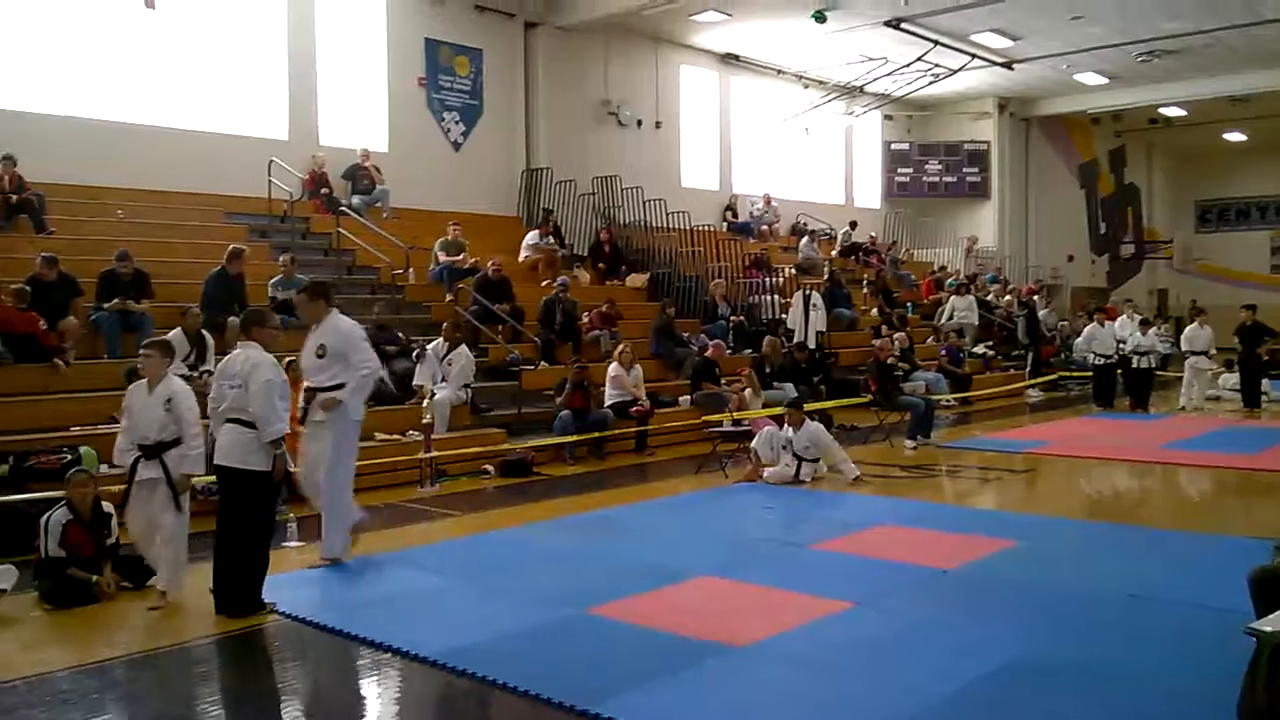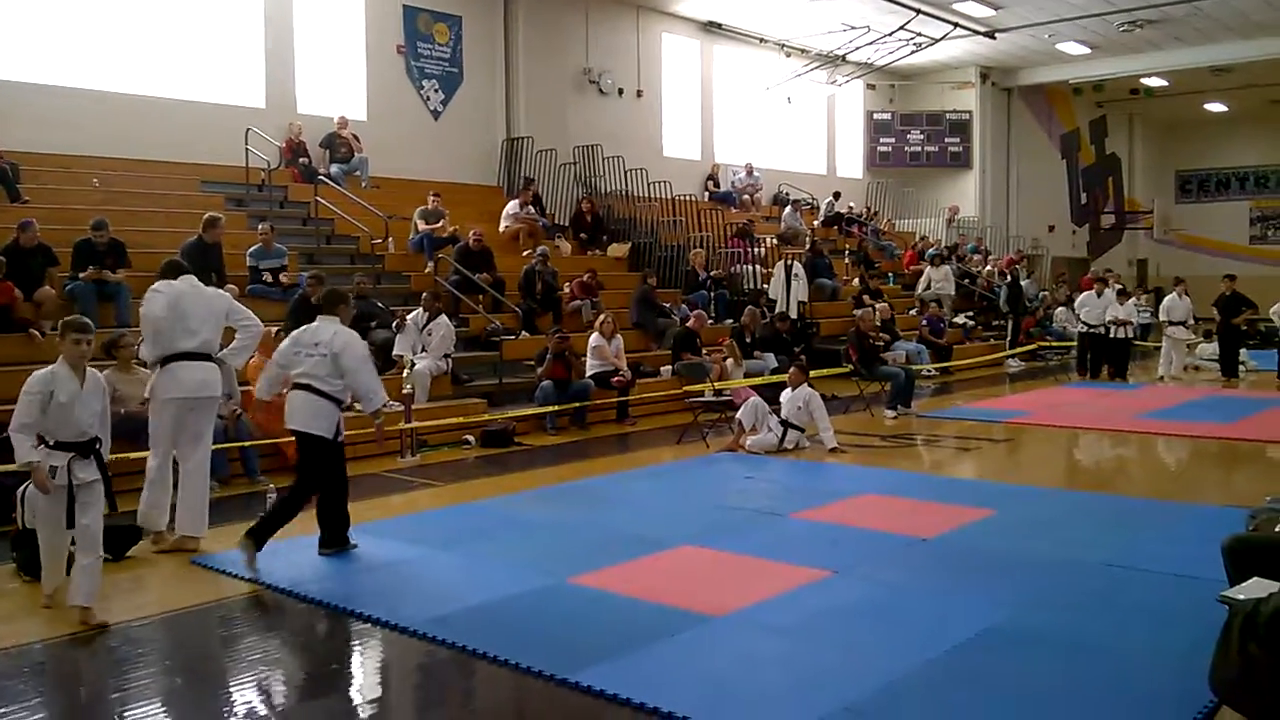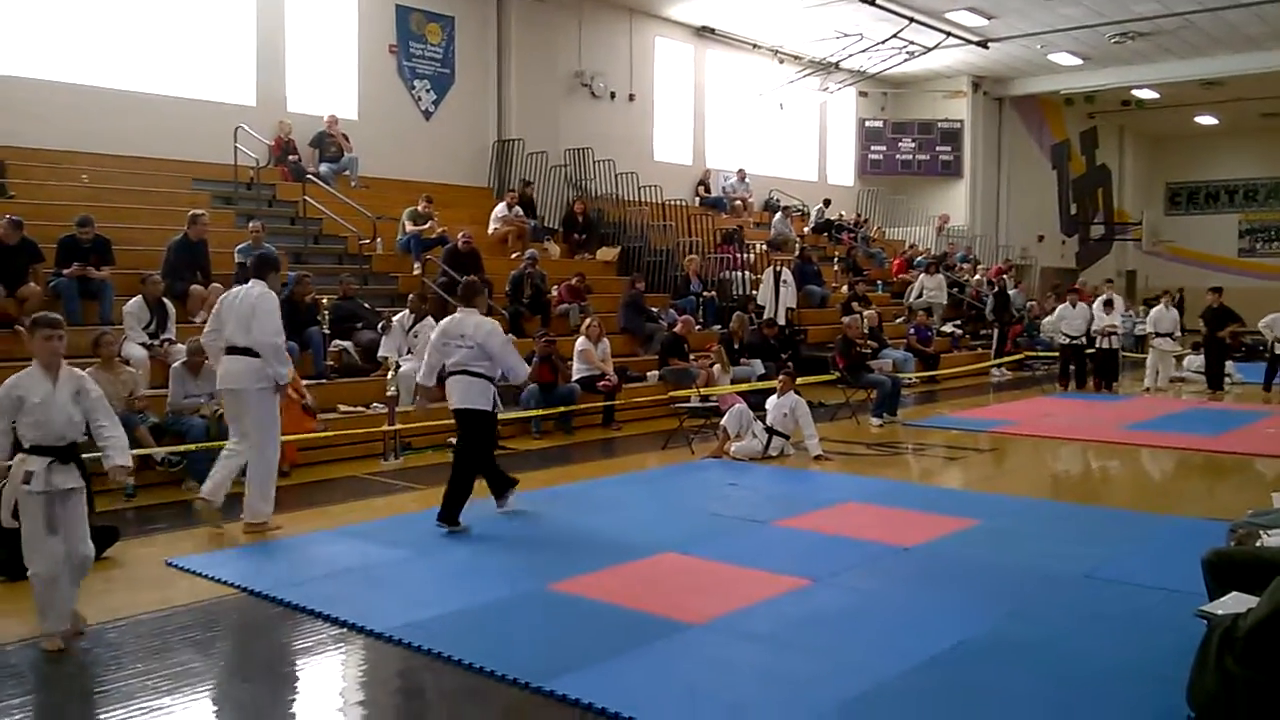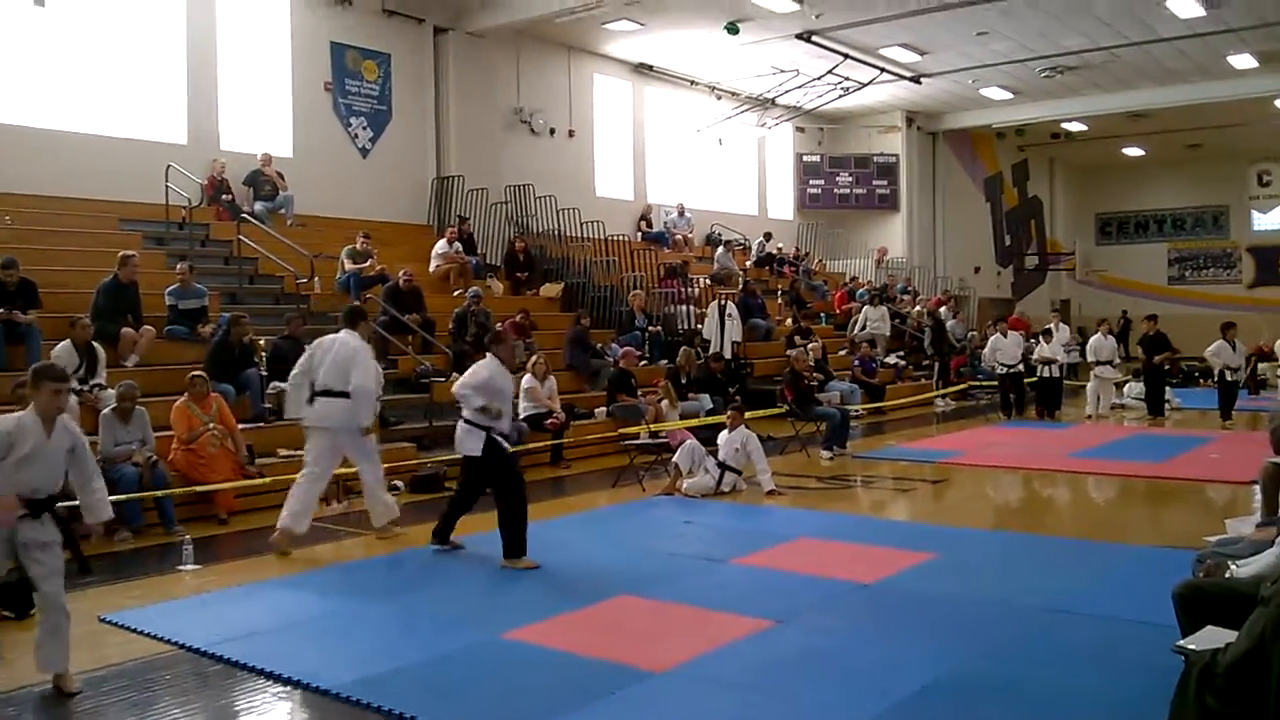
dt=1s
person 1, frame 1
left shoulder: (179, 391)
right shoulder: (134, 391)
left elbow: (193, 434)
right elbow: (126, 431)
left wrist: (187, 472)
right wrist: (125, 464)
left hip: (170, 465)
right hip: (142, 464)
left knee: (171, 529)
right knee: (138, 526)
left ankle: (167, 588)
right ankle: (168, 569)
person 1, frame 2
left shoulder: (97, 380)
right shoulder: (43, 380)
right elbow: (21, 427)
left wrist: (100, 457)
right wrist: (33, 465)
left hip: (90, 464)
right hip: (55, 463)
left knee: (91, 535)
right knee: (53, 533)
left ankle: (84, 605)
right ankle: (50, 585)
person 1, frame 3
left shoulder: (80, 381)
left elbow: (103, 422)
left wrist: (118, 459)
left hip: (70, 470)
right hip: (33, 474)
left knee: (80, 552)
right knee: (46, 557)
left ankle: (64, 606)
right ankle: (53, 627)
person 1, frame 4
left shoulder: (70, 433)
left elbow: (87, 476)
left wrist: (97, 515)
left hip: (43, 524)
left knee: (53, 601)
left ankle: (59, 671)
person 2, frame 1
left shoulder: (346, 329)
right shoulder: (316, 331)
left elbow: (371, 368)
left wrist: (341, 397)
right wrist: (305, 403)
left hip: (338, 413)
right hip: (318, 412)
left knee: (332, 480)
right knee: (311, 476)
left ankle: (333, 551)
right ankle: (351, 520)
person 2, frame 2
left shoulder: (163, 289)
right shoulder: (218, 296)
left elbow: (154, 318)
right elbow: (254, 327)
left wrist: (152, 355)
right wrist: (226, 358)
left hip: (174, 376)
right hip: (208, 377)
left knee: (160, 455)
right knee: (197, 458)
left ankle: (156, 527)
right ankle: (189, 533)
person 2, frame 3
left shoulder: (230, 296)
right shoulder: (266, 297)
left elbow: (209, 337)
right elbow: (267, 341)
right wrist: (283, 374)
left hip: (229, 371)
right hip: (257, 373)
left knee: (239, 442)
right knee: (264, 445)
left ankle: (210, 496)
right ankle: (256, 516)
person 2, frame 4
left shoulder: (321, 343)
right shoulder: (360, 348)
left elbow: (297, 379)
right elbow: (364, 387)
left wrist: (300, 412)
right wrist: (368, 419)
left hip: (321, 411)
right hip: (347, 413)
left knee: (313, 473)
right knee: (370, 468)
left ankle: (287, 528)
right ankle: (383, 522)
person 3, frame 1
left shoulder: (227, 363)
right shoulder: (262, 362)
left elbow: (215, 409)
right elbow: (266, 411)
right wrist: (279, 451)
left hip: (228, 451)
right hip: (256, 452)
left knee: (230, 527)
right knee: (254, 530)
left ankle: (226, 599)
right ankle: (244, 601)
person 3, frame 2
left shoulder: (299, 334)
right shoulder: (347, 338)
left elbow: (274, 369)
right elbow: (364, 380)
left wrist: (261, 402)
right wrist: (379, 415)
left hip: (299, 408)
right hip: (322, 413)
left knee: (333, 475)
right knee: (307, 484)
left ankle: (335, 538)
right ankle: (257, 536)
person 3, frame 3
left shoulder: (445, 325)
right shoulder: (488, 326)
left elbow: (431, 361)
right elbow: (508, 358)
left wrist: (424, 394)
right wrist: (524, 380)
left hip: (456, 388)
right hip: (479, 391)
left knee: (482, 446)
right knee: (468, 456)
left ankle: (503, 489)
right ankle: (448, 515)
person 3, frame 4
left shoulder: (501, 372)
right shoulder: (487, 368)
right elbow: (462, 389)
right wrist: (487, 409)
left hip: (484, 440)
right hip: (482, 440)
left knee: (468, 491)
right knee: (512, 491)
left ankle: (442, 535)
right ankle: (513, 554)
